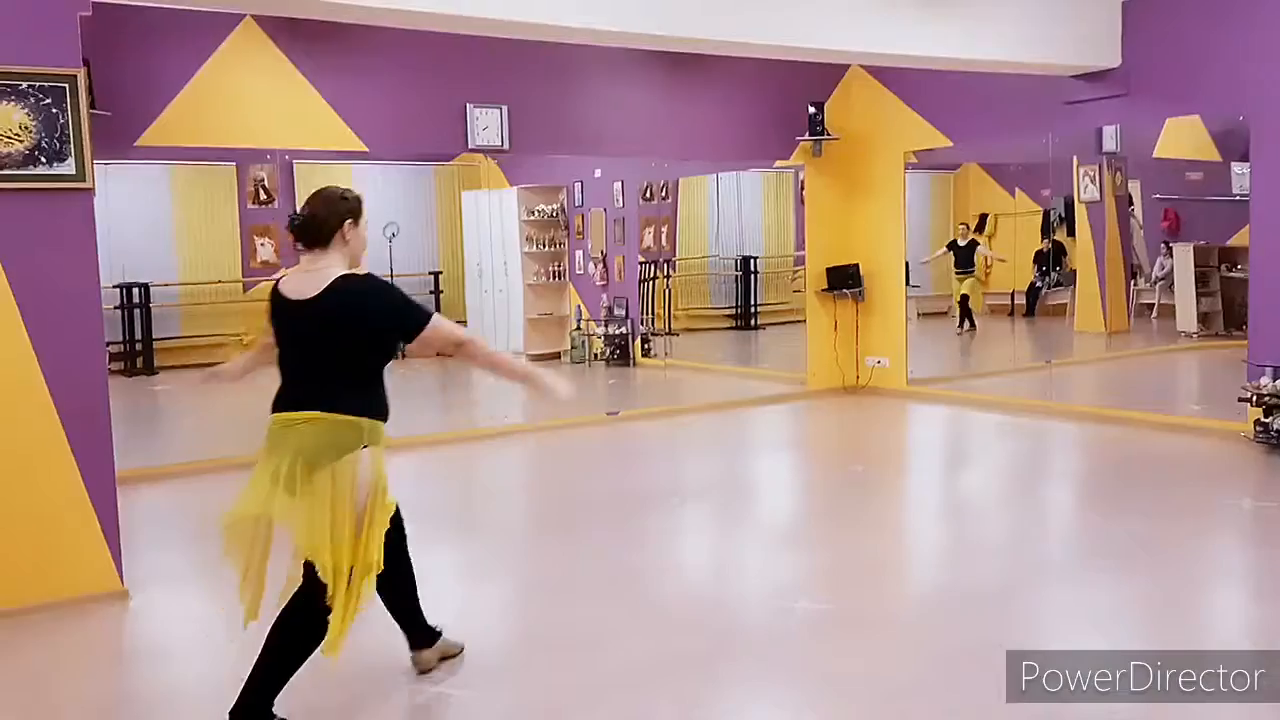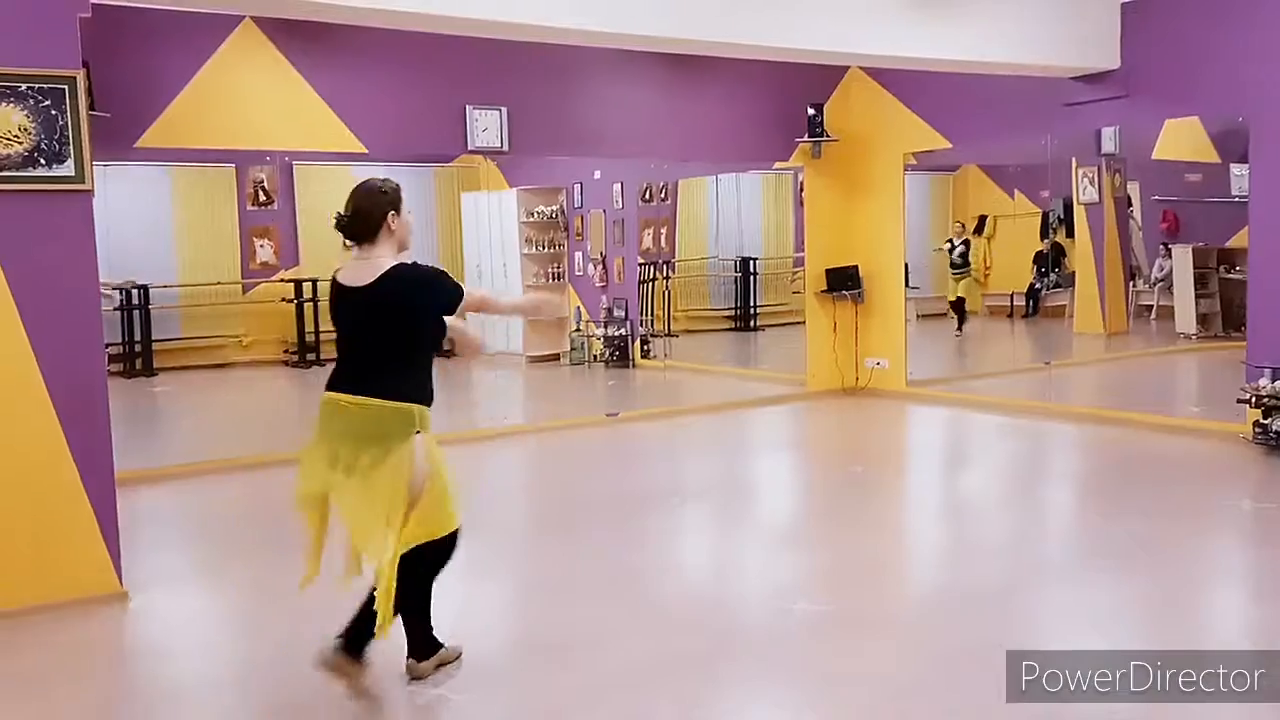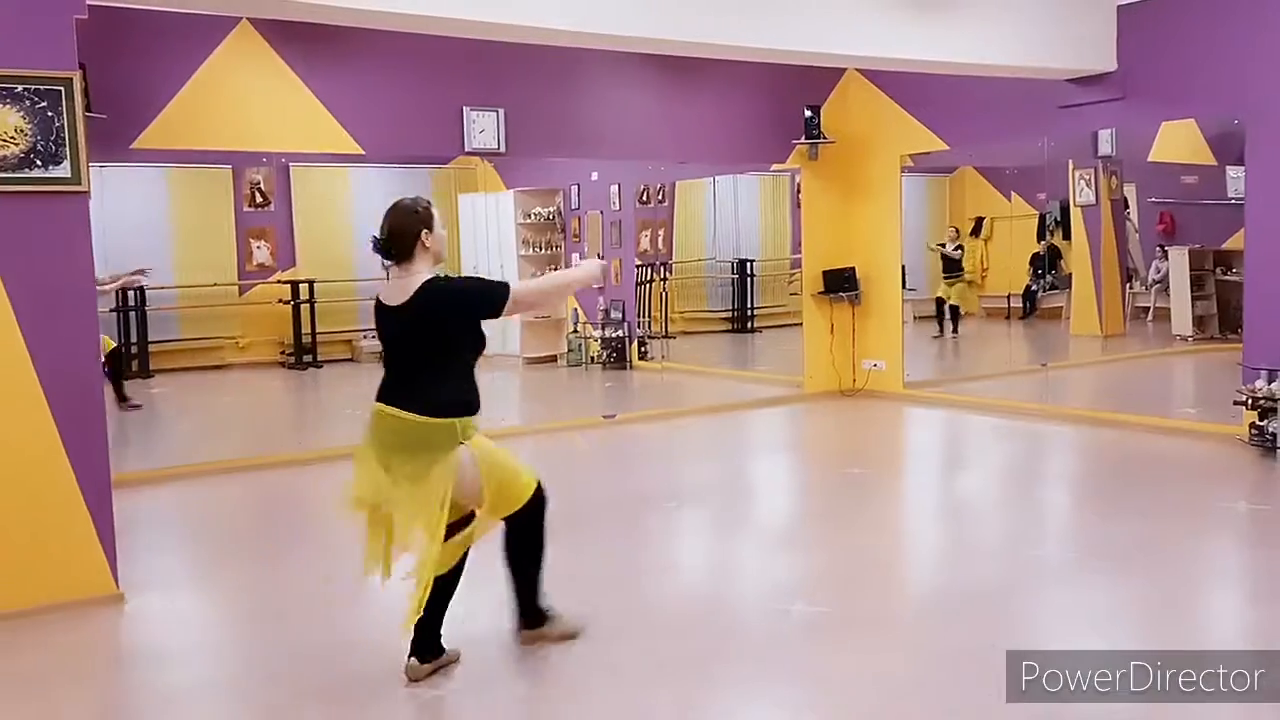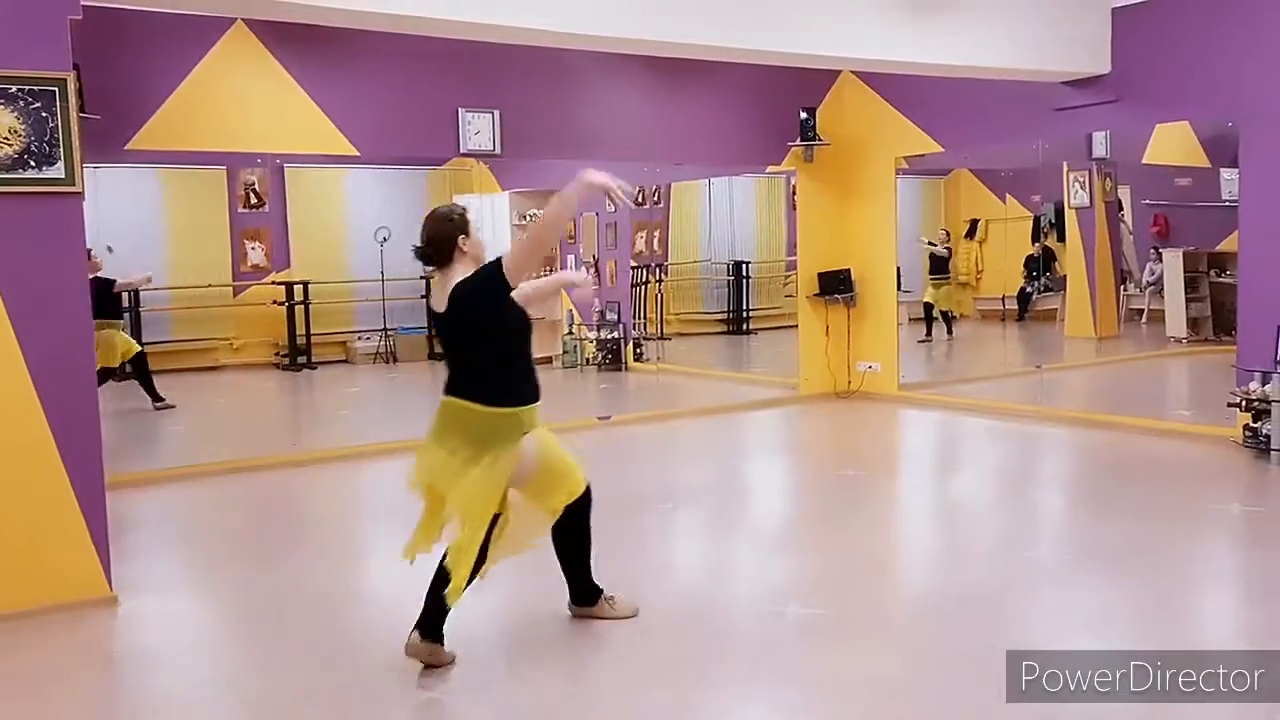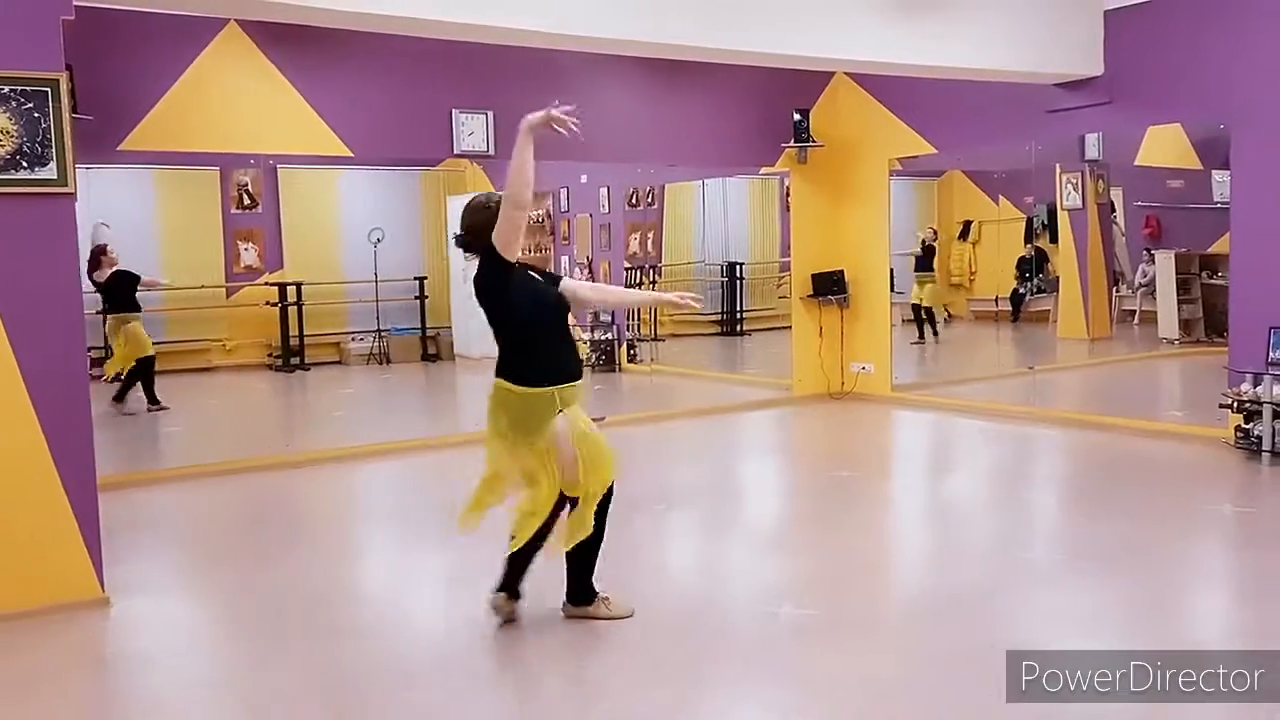
dt=0.2s
person 1, frame 1
left shoulder: (284, 290)
right shoulder: (371, 295)
left elbow: (275, 345)
right elbow: (457, 341)
left wrist: (239, 365)
right wrist: (536, 376)
left hip: (293, 438)
right hip: (342, 447)
left knee: (388, 538)
right knee: (327, 581)
left ankle: (424, 640)
person 1, frame 2
left shoulder: (343, 281)
right shoulder: (415, 281)
right elbow: (475, 301)
left wrist: (450, 330)
right wrist: (522, 304)
left hip: (341, 421)
right hip: (391, 429)
left knee: (415, 533)
right knee: (437, 536)
left ankle: (423, 649)
right ankle: (350, 647)
person 1, frame 3
left shoulder: (386, 299)
right shoulder: (448, 294)
right elbow: (534, 295)
right wrist: (587, 271)
left hip: (390, 434)
right hip: (437, 439)
left knee: (451, 533)
right knee: (526, 503)
left ankle: (425, 651)
right ankle: (533, 618)
person 1, frame 4
left shoulder: (447, 297)
right shoulder: (477, 290)
left elbow: (517, 299)
right elbow: (539, 237)
left wrist: (565, 279)
right wrist: (584, 182)
left hip: (462, 426)
right hip: (502, 432)
left knee: (479, 530)
right knee: (572, 495)
left ankle: (428, 633)
right ankle: (585, 597)
person 1, frame 5
left shoulder: (524, 277)
right shoulder: (494, 278)
left elbow: (593, 294)
right elbow: (519, 200)
left wrist: (657, 298)
right wrist: (527, 130)
left hip: (525, 404)
right hip: (542, 408)
left knee: (554, 495)
right knee: (593, 491)
left ankle: (508, 589)
right ankle: (580, 597)
